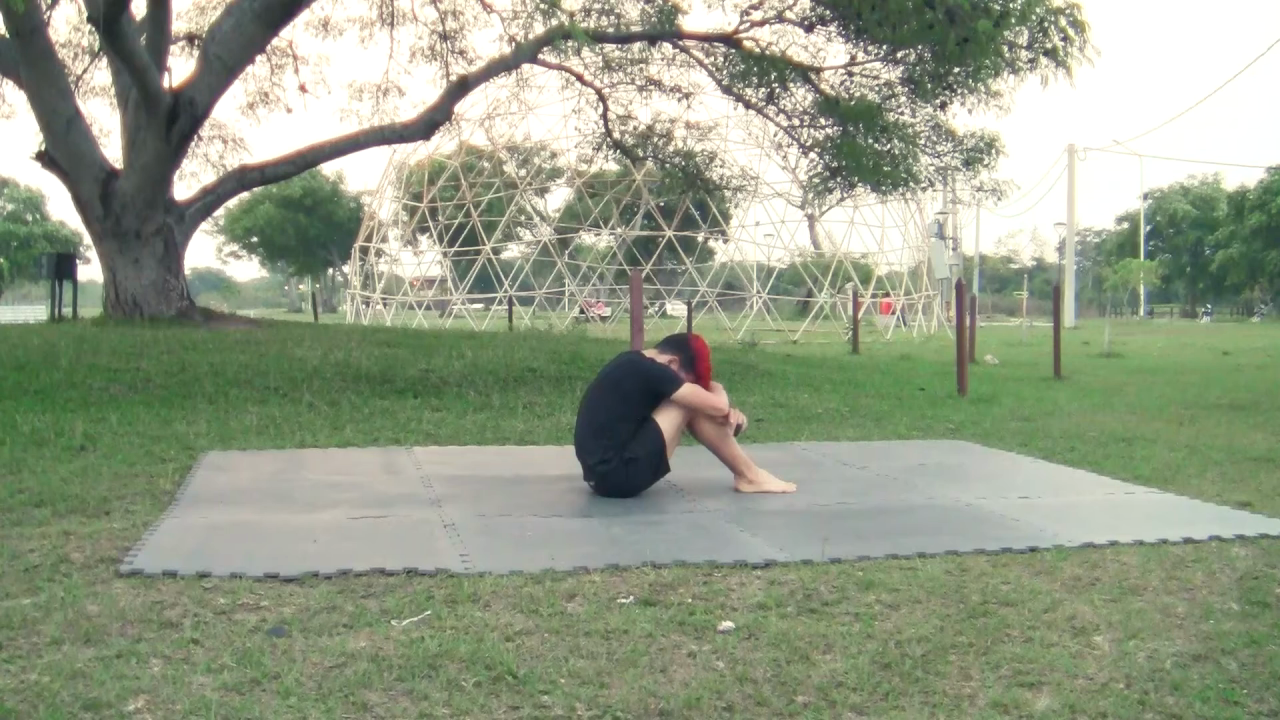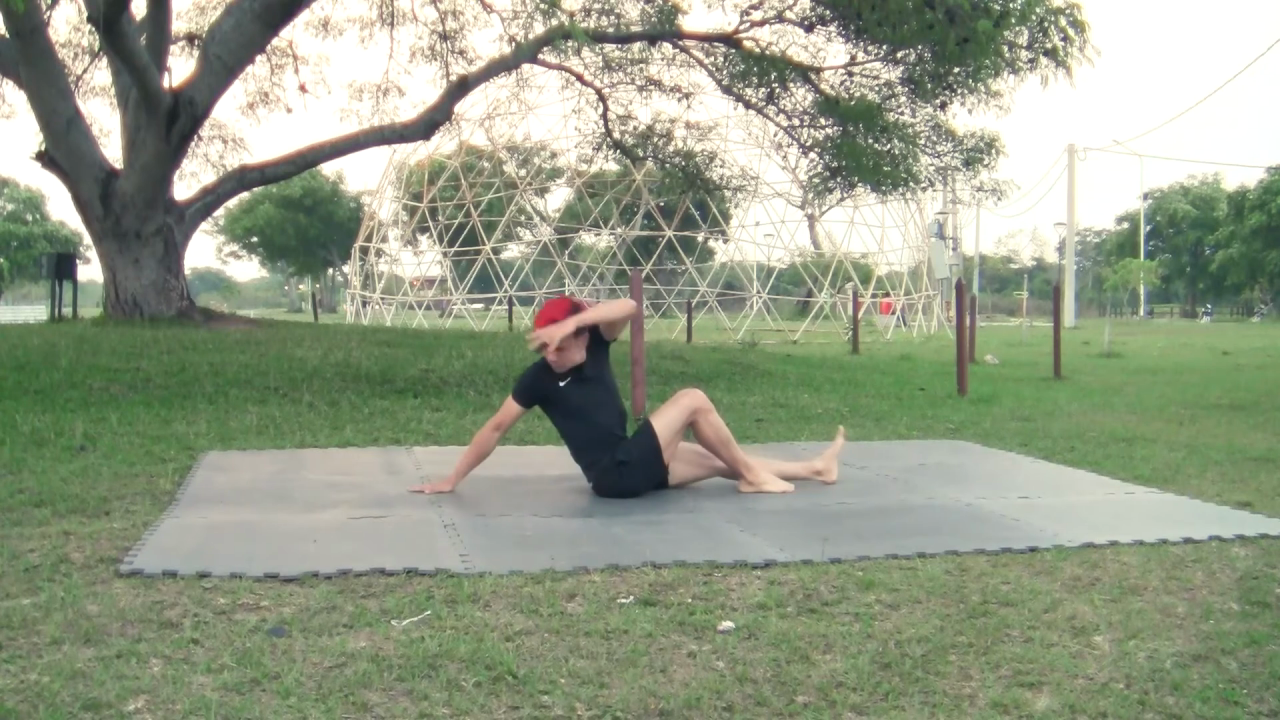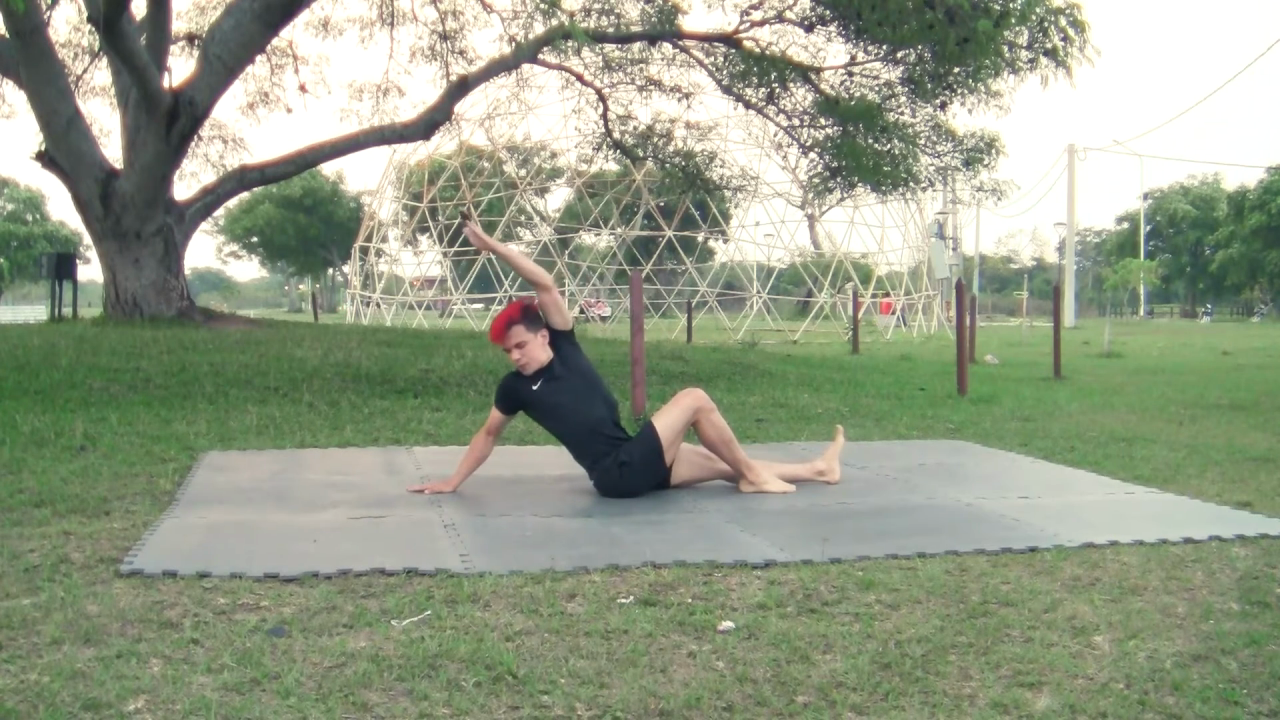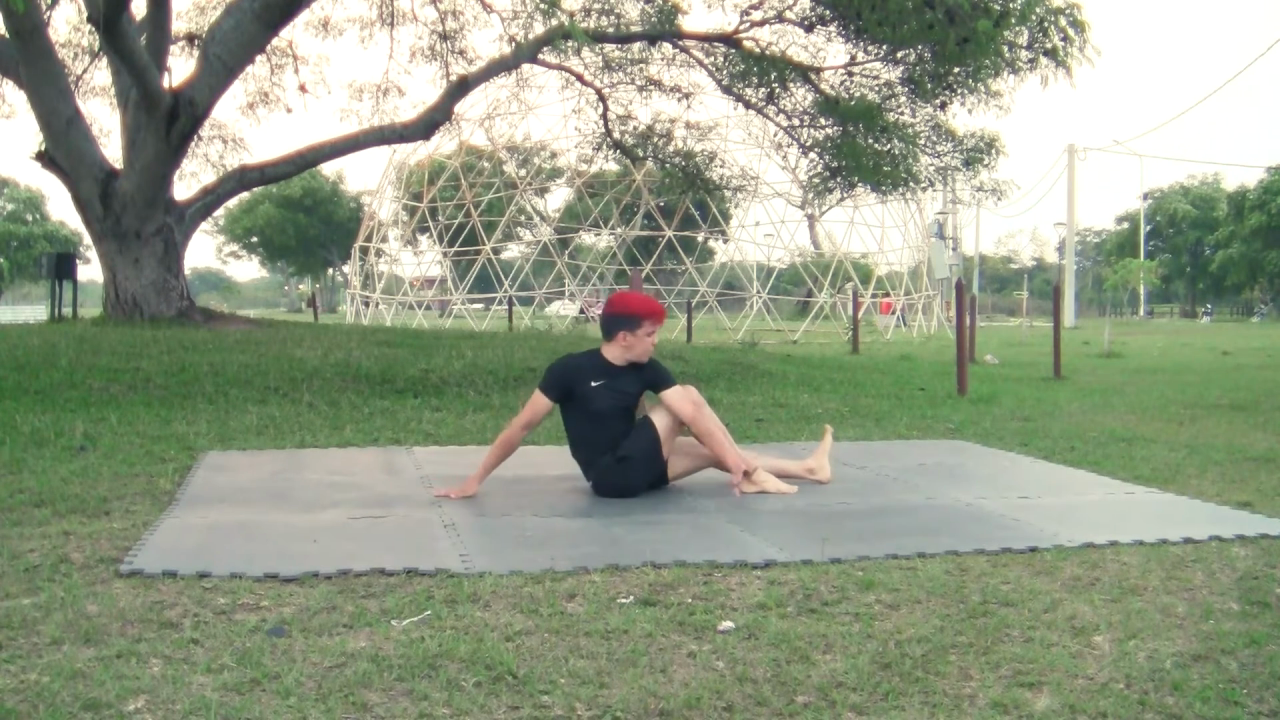
dt=1s
person 1, frame 1
left shoulder: (636, 364)
right shoulder: (648, 370)
right elbow: (717, 405)
left wrist: (729, 411)
right wrist: (717, 390)
left hip: (606, 472)
right hip: (617, 475)
left knee: (692, 400)
right knee: (692, 402)
left ankle: (746, 470)
right ankle: (749, 476)
person 1, frame 2
left shoulder: (596, 344)
right shoulder: (539, 377)
left elbow: (629, 306)
right elbow: (495, 429)
left wrist: (570, 322)
right wrist: (452, 479)
left hip: (631, 464)
right hip: (615, 475)
left knee: (719, 460)
right knee: (693, 400)
left ankle: (814, 468)
right ankle: (752, 476)
person 1, frame 3
left shoulder: (563, 344)
right shoulder: (515, 387)
left elbow: (545, 285)
right elbow: (488, 434)
left wrist: (493, 246)
right wrist: (452, 482)
left hip: (634, 463)
right hip: (617, 475)
left knee: (720, 463)
right knee: (695, 399)
left ankle: (816, 469)
right ankle: (752, 475)
person 1, frame 4
left shoulder: (648, 370)
right shoulder: (569, 369)
left elbow: (692, 416)
right elbow: (522, 425)
left wrist: (735, 461)
right wrist: (476, 479)
left hip: (634, 467)
right hip: (611, 477)
right knee: (689, 396)
left ankle: (805, 469)
right ankle: (752, 474)
